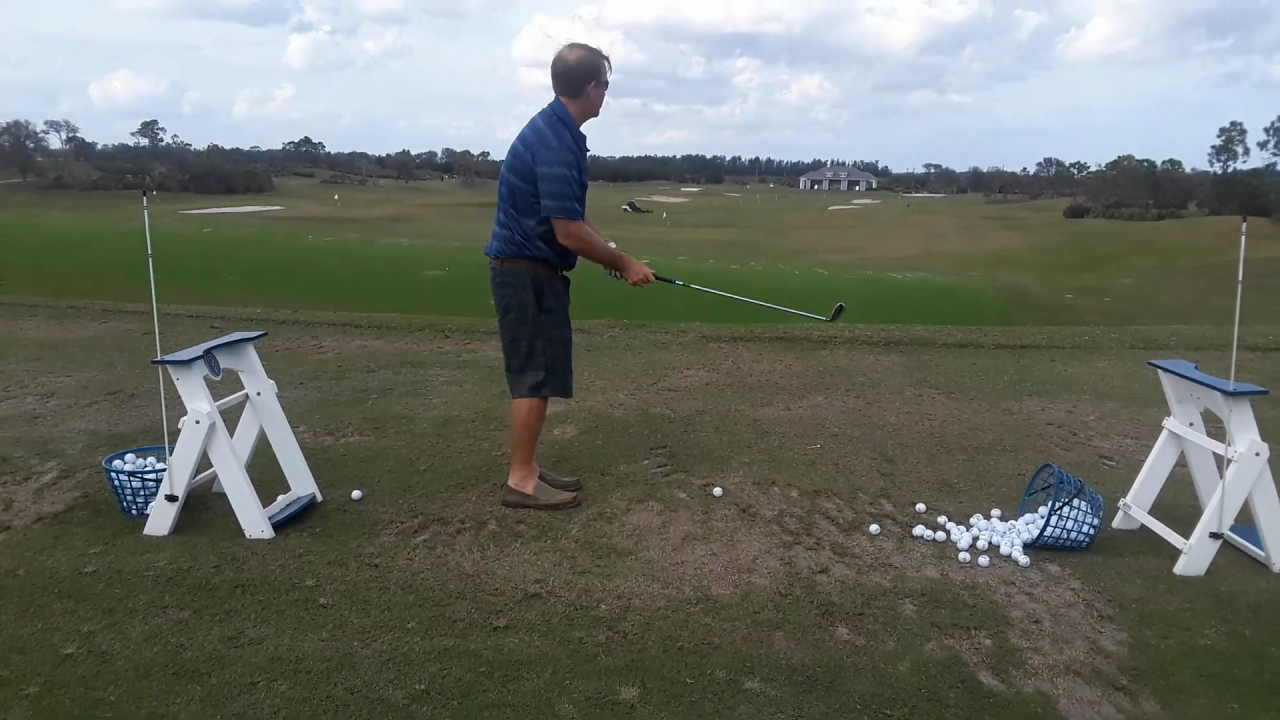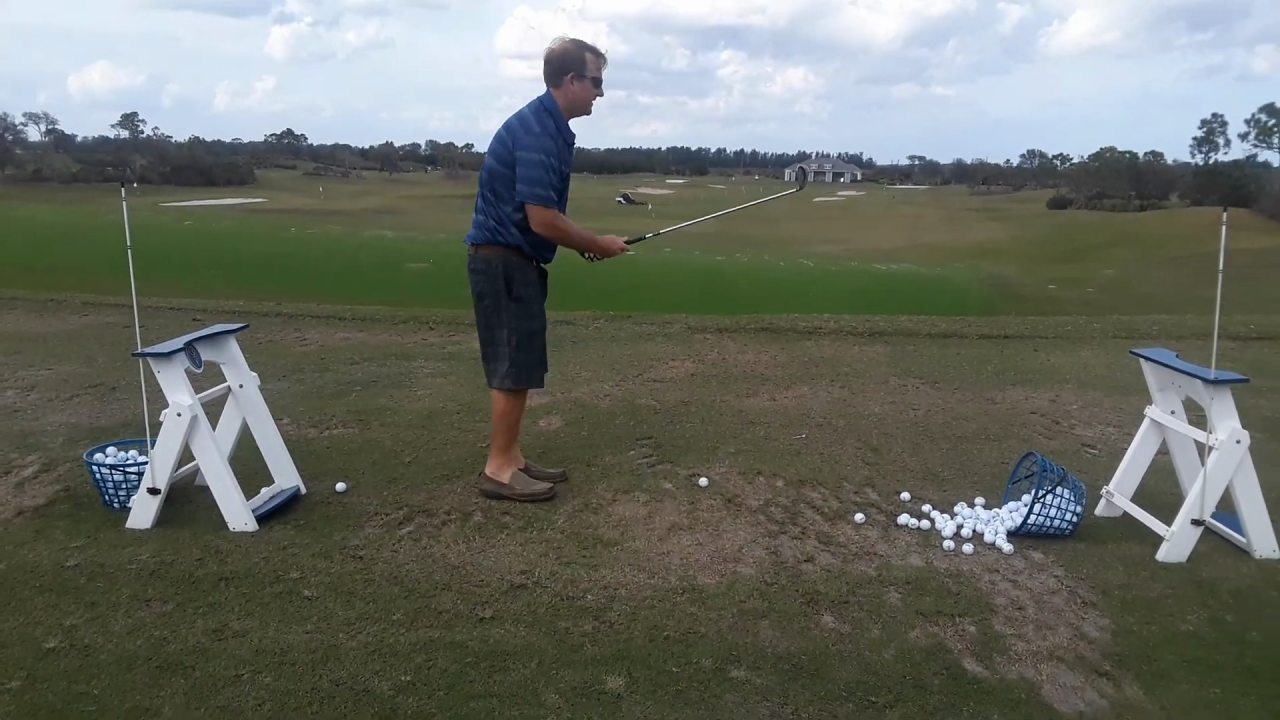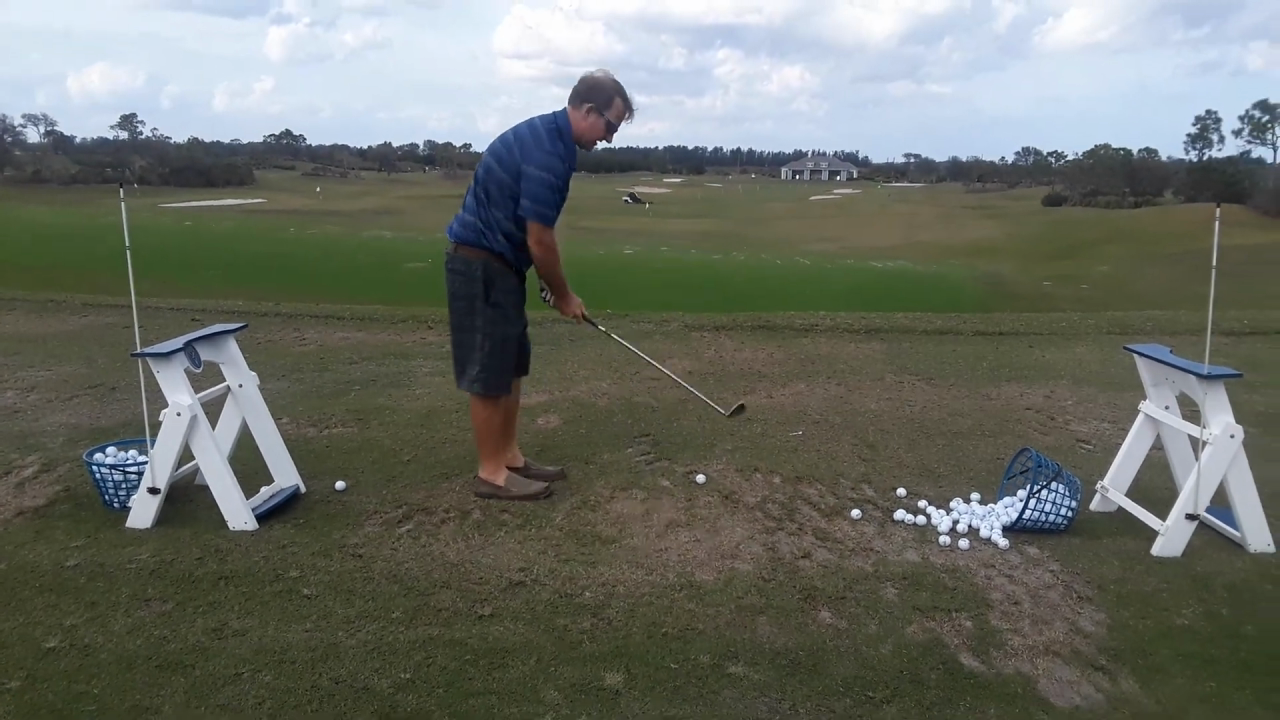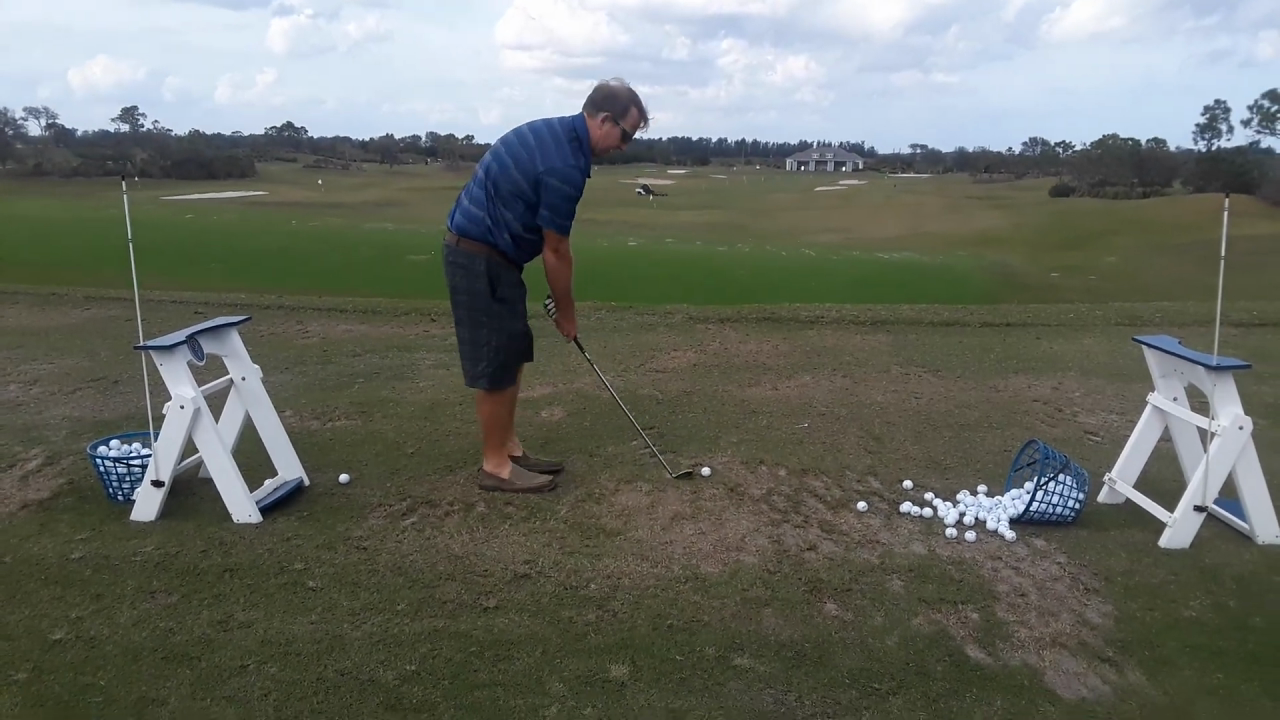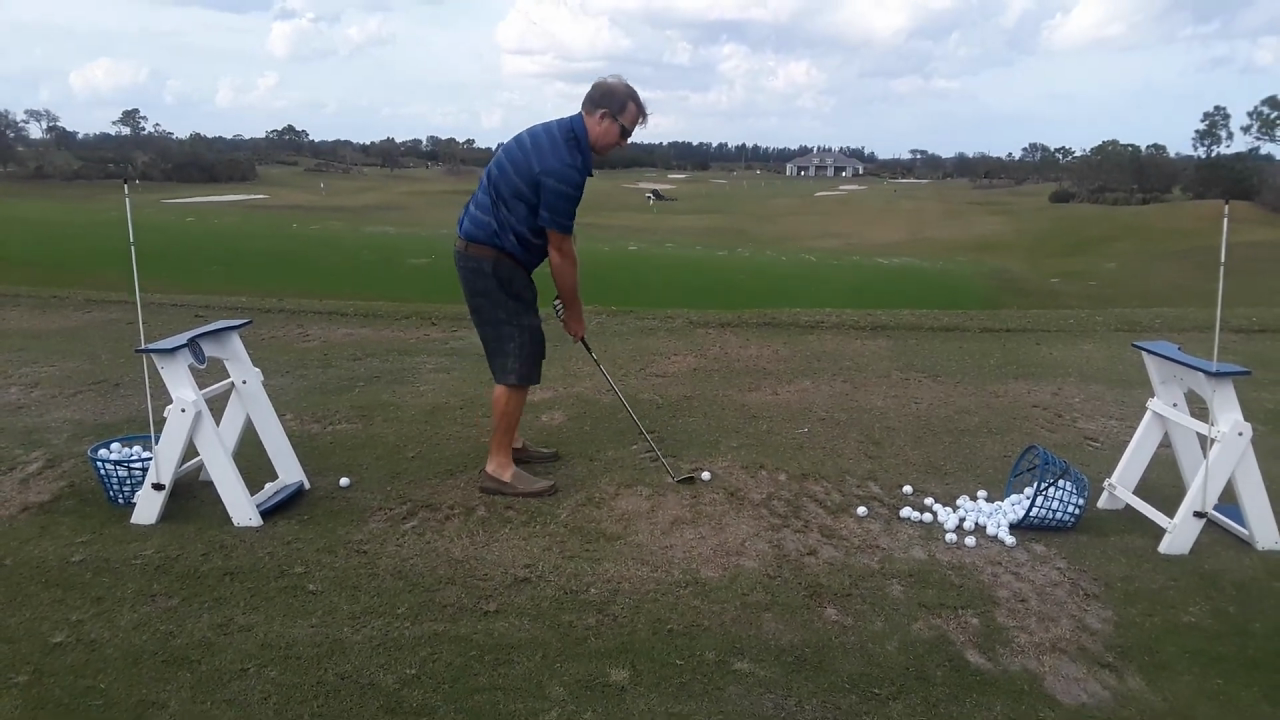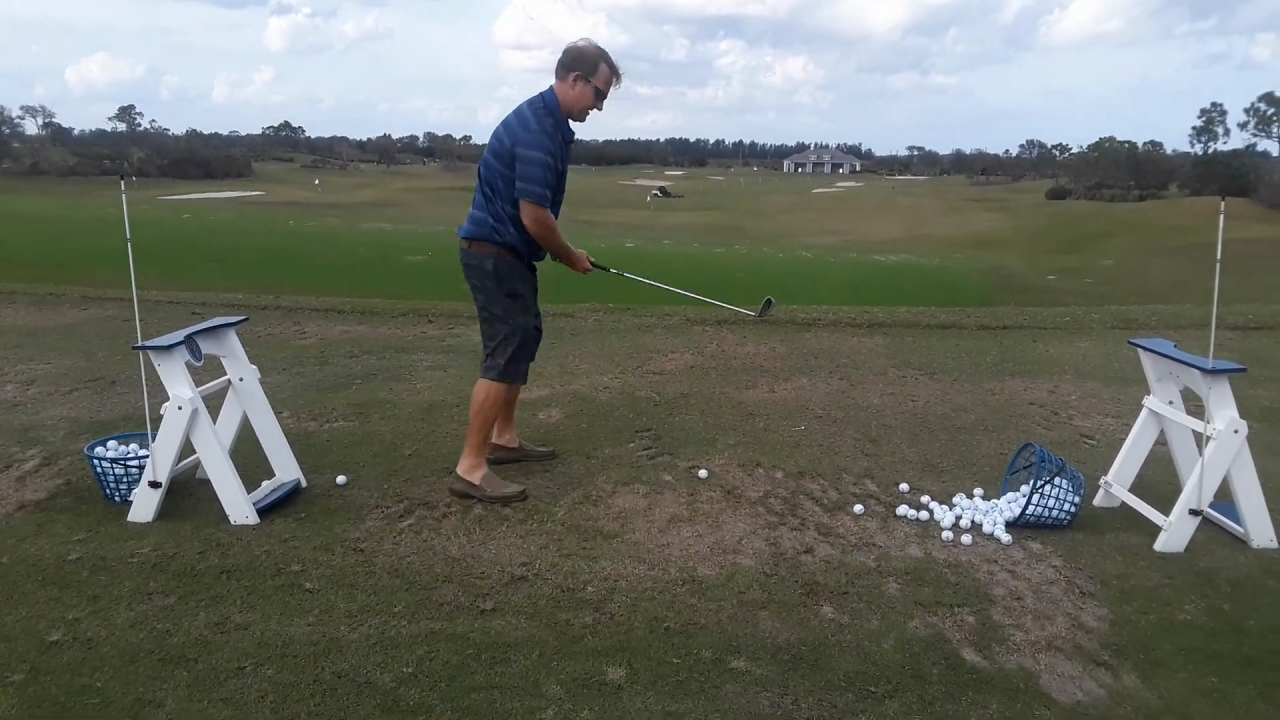
dt=0.4s
person 1, frame 1
left shoulder: (555, 130)
right shoulder: (554, 143)
left elbow: (570, 215)
right elbow: (569, 233)
left wrist: (609, 251)
right wrist: (623, 263)
left hip: (532, 271)
right hip: (526, 274)
left knee: (537, 376)
right knee: (538, 377)
left ankle: (527, 468)
right ankle: (520, 481)
person 1, frame 2
left shoulder: (549, 125)
right shoulder: (537, 132)
right elbow: (543, 219)
left wrist: (586, 241)
right wrist: (597, 244)
left hip: (516, 262)
right hip: (503, 263)
left knee: (520, 367)
right knee: (513, 368)
left ankle: (512, 459)
right ankle: (497, 470)
person 1, frame 3
left shoulder: (547, 134)
right shoulder: (547, 152)
right elbow: (540, 242)
left wrist: (556, 291)
right wrist: (564, 297)
left hip: (495, 263)
right hip: (481, 265)
left knee: (511, 366)
right knee: (489, 371)
left ankle: (509, 456)
right ankle: (490, 472)
person 1, frame 4
left shoulder: (554, 132)
right shoulder: (565, 163)
right elbow: (556, 250)
right wrist: (566, 313)
left hip: (483, 249)
right hip: (480, 256)
left knee: (513, 353)
right knee: (494, 361)
left ankle: (509, 448)
right ankle: (495, 465)
person 1, frame 5
left shoulder: (564, 140)
right shoulder: (562, 161)
left elbow: (559, 233)
right elbow: (560, 250)
left wrist: (568, 301)
right wrist: (573, 311)
left hip: (500, 254)
right hip: (490, 258)
left knee: (522, 355)
right knee: (518, 361)
left ankle: (510, 442)
right ankle: (499, 467)
person 1, frame 6
left shoulder: (547, 119)
right shoulder: (538, 132)
right elbow: (535, 218)
left wrist: (562, 249)
right wrist: (570, 257)
left hip: (504, 251)
right hip: (494, 254)
left knee: (521, 346)
right knee: (504, 358)
left ankle: (503, 438)
right ankle: (470, 468)
